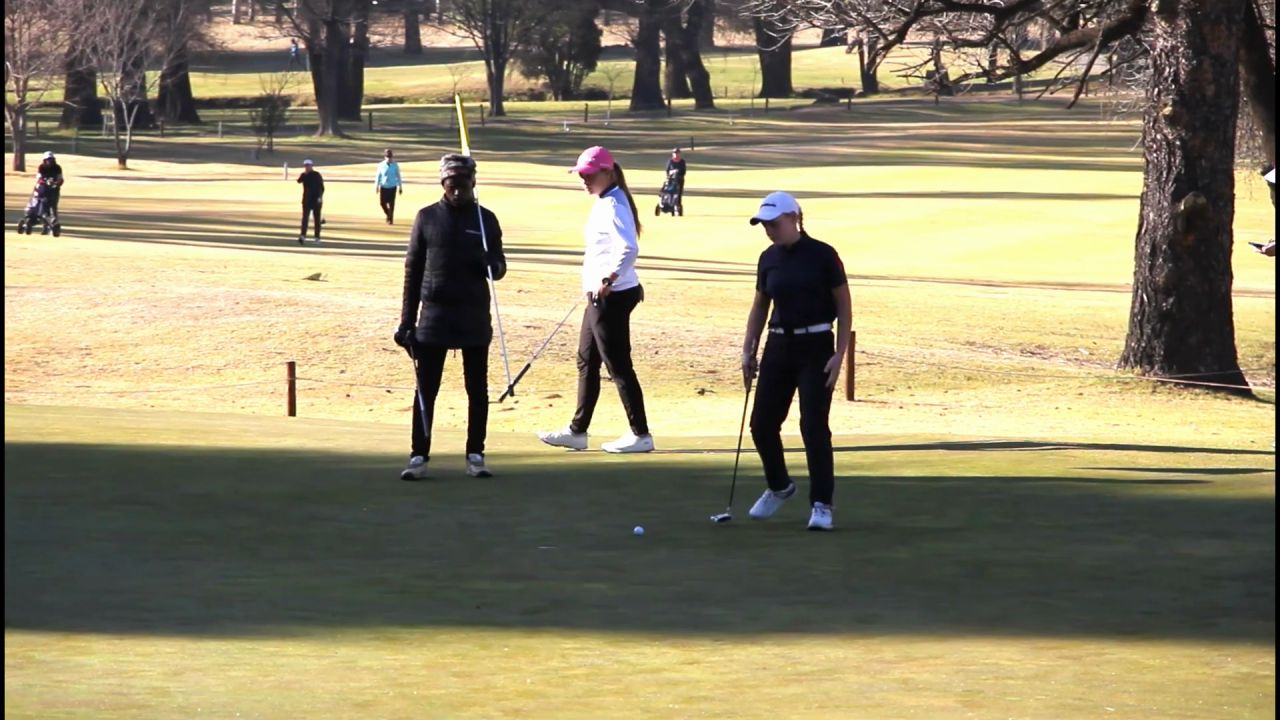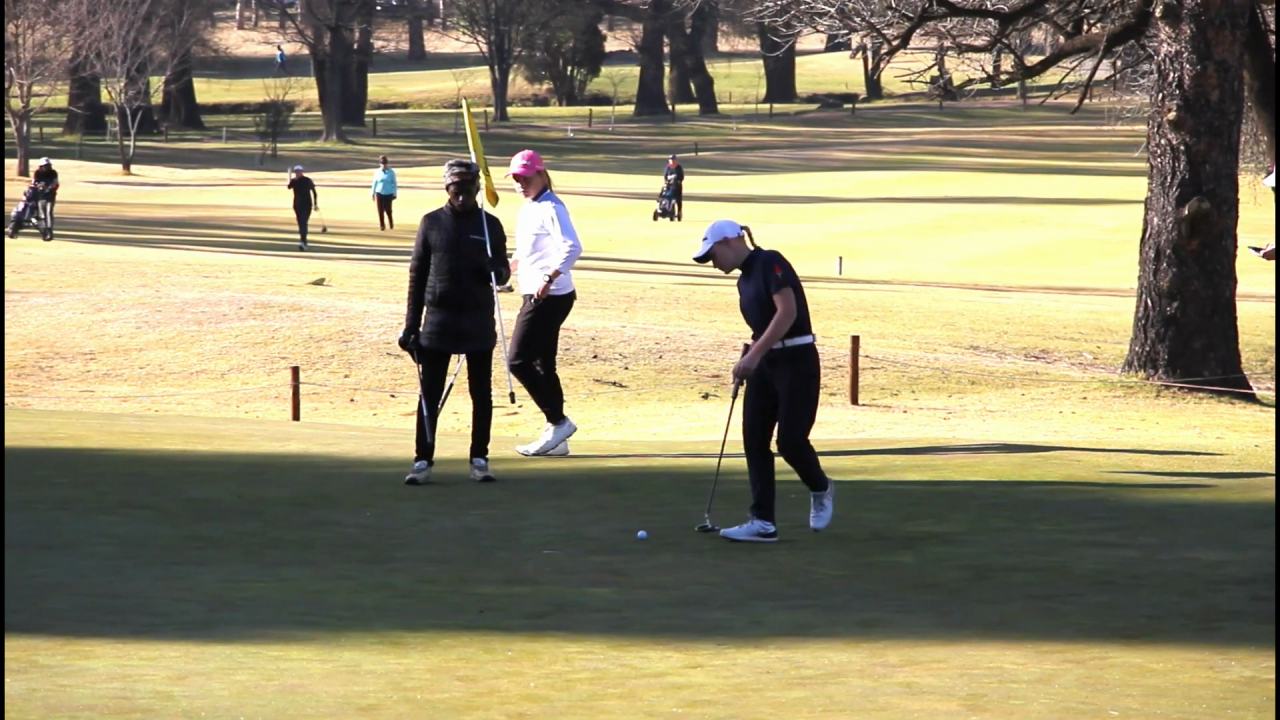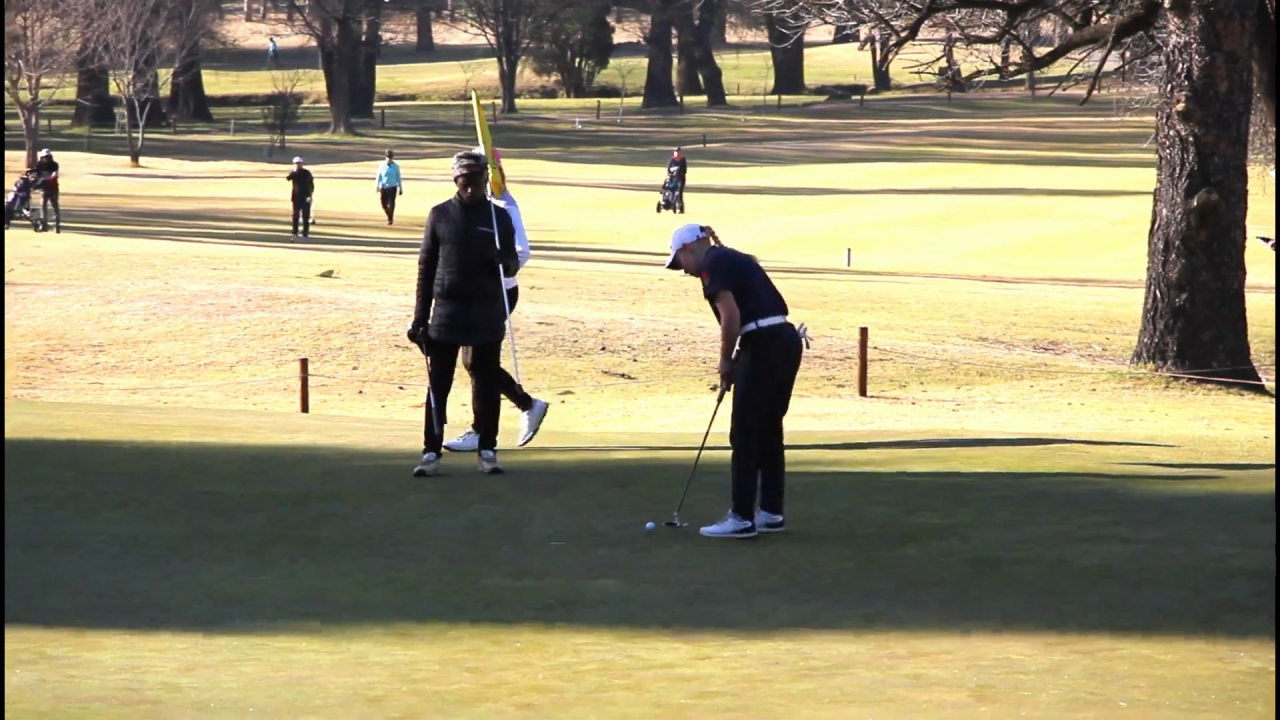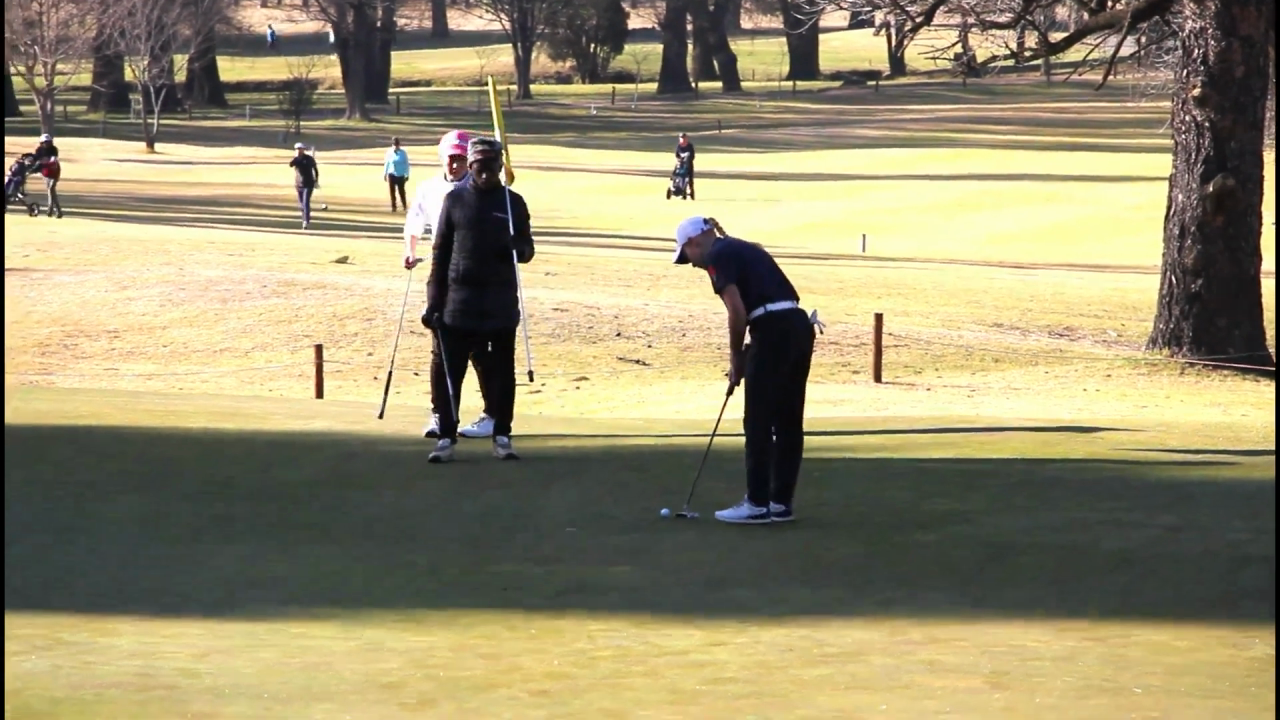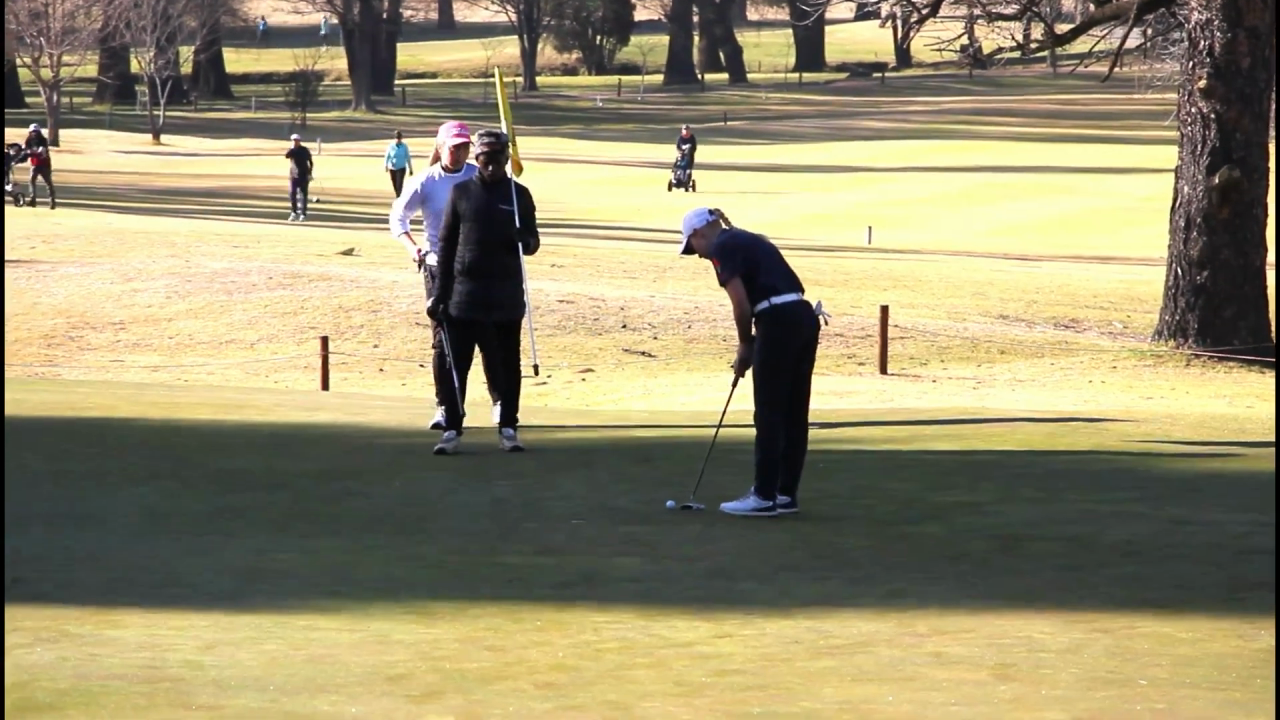
dt=0.5s
person 1, frame 1
left shoulder: (486, 219)
right shoulder: (426, 217)
left elbow: (499, 267)
right elbow: (412, 271)
left wrist: (489, 265)
right wrist: (407, 320)
left hip: (474, 315)
right hip: (434, 315)
left knee: (477, 389)
right knee: (425, 389)
left ankle: (475, 454)
right ankle: (419, 456)
person 1, frame 2
left shoulder: (490, 224)
right shoulder: (431, 223)
left elbow: (503, 272)
right elbow: (417, 275)
left wrist: (494, 271)
right wrist: (411, 325)
left hip: (478, 320)
right hip: (438, 320)
left knee: (481, 393)
right knee: (429, 393)
left ankle: (479, 459)
right ankle: (423, 460)
person 1, frame 3
left shoulder: (499, 216)
right shoulder: (439, 215)
left elbow: (512, 264)
right elbow: (426, 268)
left wrist: (503, 263)
right wrist: (420, 318)
left hip: (487, 313)
right hip: (446, 312)
left knee: (488, 385)
right knee: (438, 386)
left ankle: (487, 451)
right ankle: (431, 452)
person 1, frame 4
left shoulder: (513, 202)
right shoulder: (455, 200)
left elbow: (527, 250)
right elbow: (440, 253)
left wrist: (516, 248)
right wrist: (434, 302)
left hip: (501, 299)
right hip: (460, 298)
left knee: (503, 371)
right knee: (450, 371)
left ankle: (502, 436)
right ankle: (447, 438)
person 1, frame 5
left shoulder: (519, 194)
right shoulder: (460, 192)
left elbow: (533, 242)
right elbow: (446, 245)
left wrist: (523, 239)
right wrist: (440, 294)
left hip: (507, 291)
right hip: (466, 290)
left knee: (508, 363)
right knee: (457, 363)
left ankle: (508, 428)
right ankle: (452, 430)
person 2, frame 1
left shoulder: (823, 254)
right shoulder: (768, 258)
left elbow: (844, 305)
right elbow: (760, 305)
left wrist: (839, 355)
right wrist: (748, 349)
left hip: (816, 349)
right hip: (778, 347)
left knee: (813, 426)
right knee: (762, 424)
left ankle: (821, 504)
right ankle: (778, 486)
person 2, frame 2
left shoulder: (770, 262)
right shoulder: (744, 279)
left elbow: (788, 312)
left wrist: (754, 353)
right wrist: (747, 358)
left hip: (797, 361)
right hip: (766, 363)
left knee: (790, 441)
right knee: (754, 439)
left ankle: (821, 488)
right ankle: (762, 520)
person 2, frame 3
left shoulder: (712, 264)
right shoulder: (736, 259)
left elbow: (731, 316)
left wrist: (726, 361)
right wrist: (736, 360)
left hip: (765, 347)
right hip: (787, 342)
left knee: (745, 433)
right knee: (768, 430)
left ankle: (742, 517)
right ankle: (771, 512)
person 2, frame 4
left shoulder: (717, 256)
right shoulder: (743, 249)
left elbow: (737, 311)
left wrist: (736, 356)
right wrist: (745, 356)
left hip: (774, 332)
right hip: (799, 327)
left knee: (758, 420)
right knee: (789, 421)
left ankle: (757, 503)
right ankle: (781, 502)
person 2, frame 5
left shoulder: (722, 248)
right shoulder: (748, 240)
left elbow: (742, 305)
left wrist: (744, 345)
right wrist: (750, 346)
left hip: (779, 323)
right hip: (804, 319)
left knee: (769, 413)
right knee: (794, 413)
left ankle: (764, 496)
right ankle: (786, 494)
person 3, frame 1
left shoulder: (613, 206)
right shoulder: (606, 203)
left elbow: (629, 249)
left wrist: (607, 281)
right wrist: (595, 280)
left hip: (612, 296)
right hip: (603, 296)
left knee: (618, 366)
right knee: (586, 361)
left ankle: (640, 435)
right ankle: (577, 430)
person 3, frame 2
left shoulder: (551, 207)
right shoulder: (527, 207)
left elbow: (572, 247)
left wrist: (549, 278)
left hip: (550, 298)
right hip: (538, 298)
left knee: (518, 361)
right knee: (541, 365)
left ankle: (559, 421)
right ankle: (554, 436)
person 3, frame 3
left shoulder: (503, 206)
left elbow: (521, 252)
left knee: (477, 362)
right knee: (475, 360)
left ankle: (481, 431)
right ankle: (529, 405)
person 3, frame 4
right shoulder: (428, 188)
right elbow: (414, 221)
right wrist: (411, 251)
left knee: (478, 349)
right knee: (441, 348)
left ankle: (493, 415)
right ankle: (440, 415)
person 3, frame 5
right shoulder: (425, 183)
right elbow: (398, 218)
right wrist: (412, 245)
right hip: (440, 268)
right knee: (443, 340)
left ankle: (501, 403)
right ankle: (444, 407)
